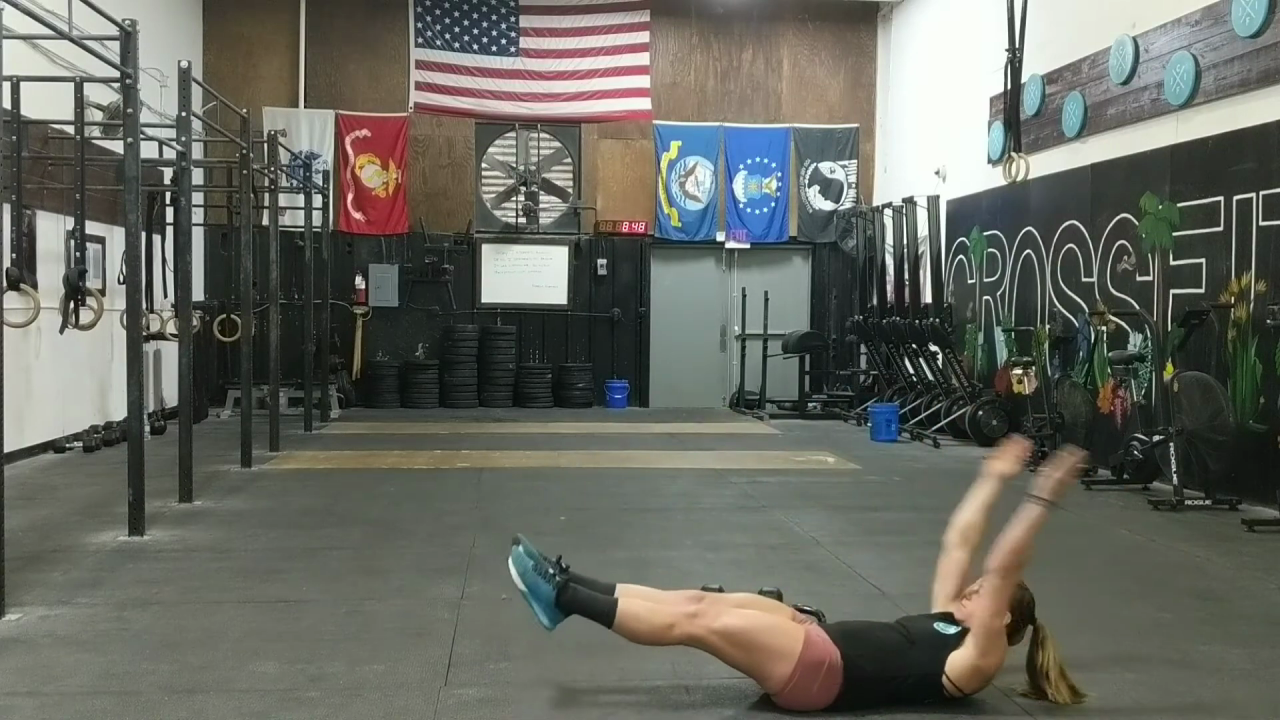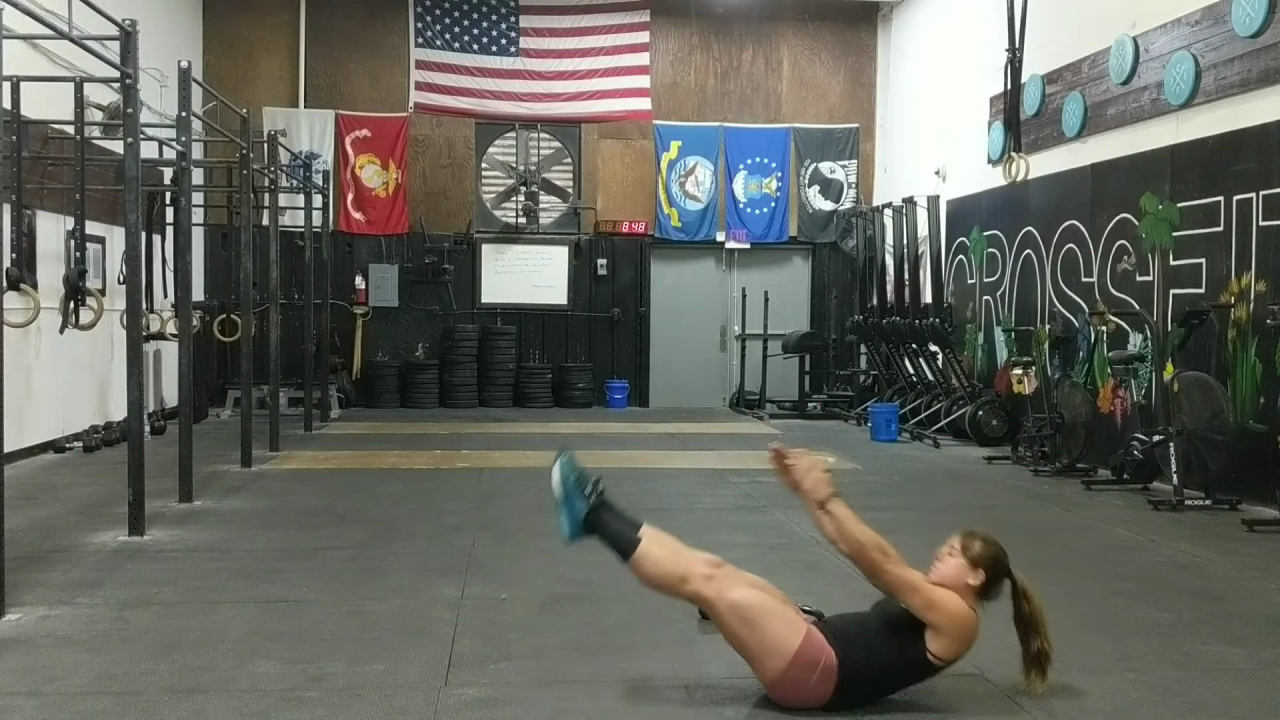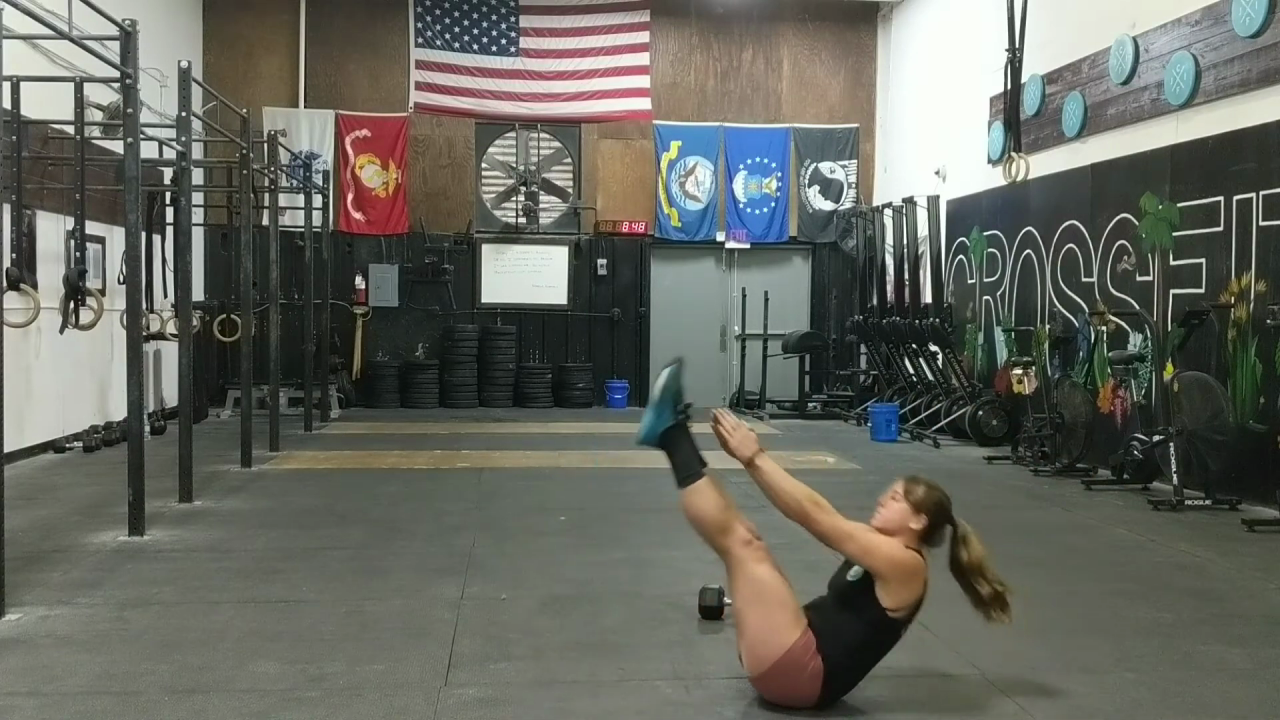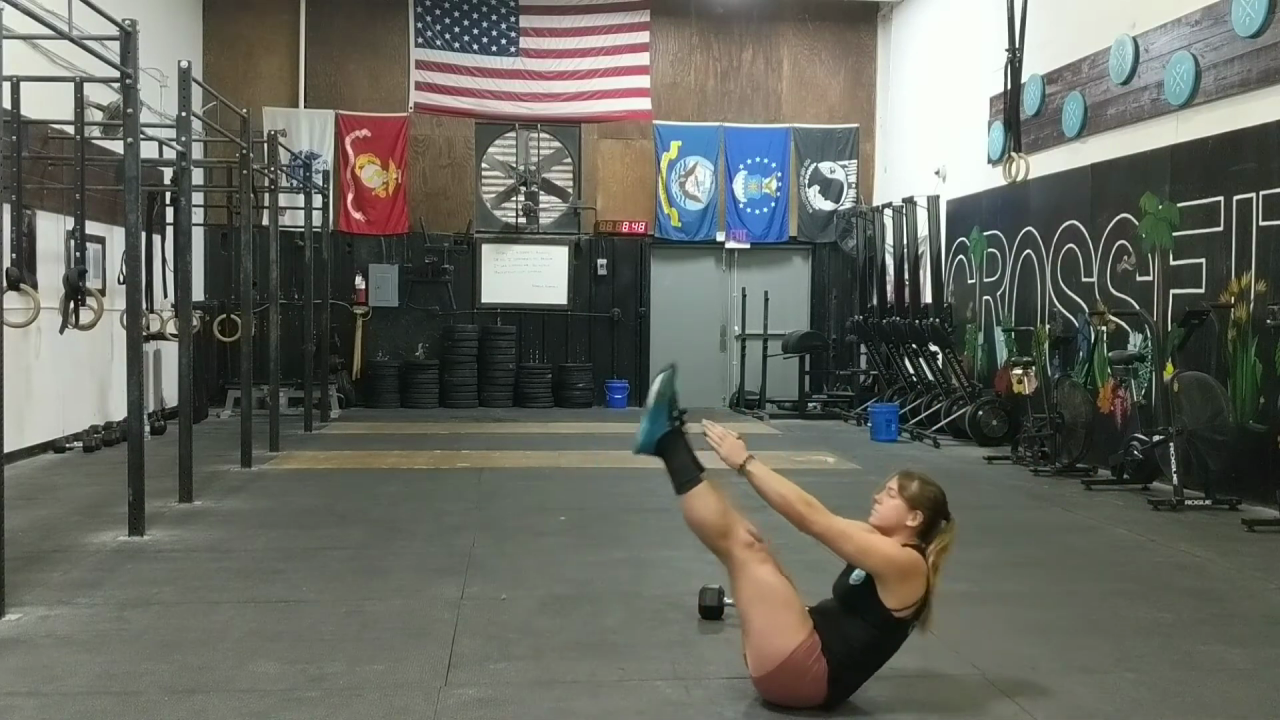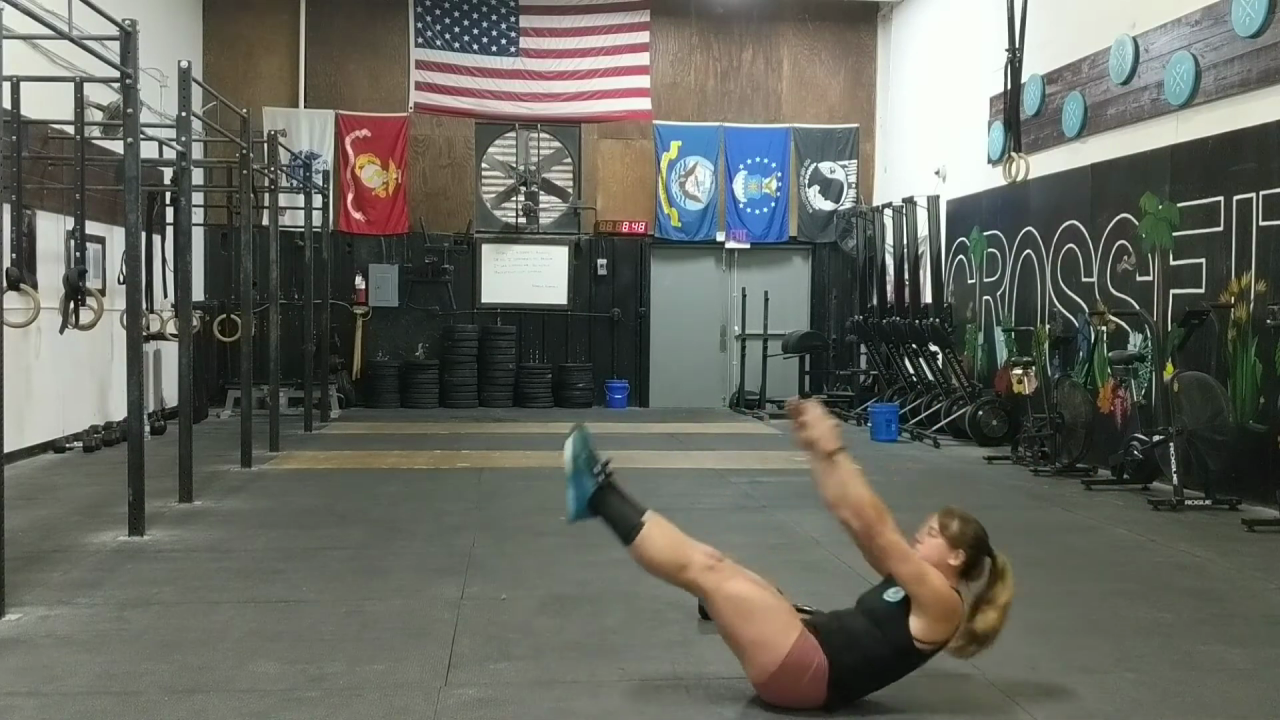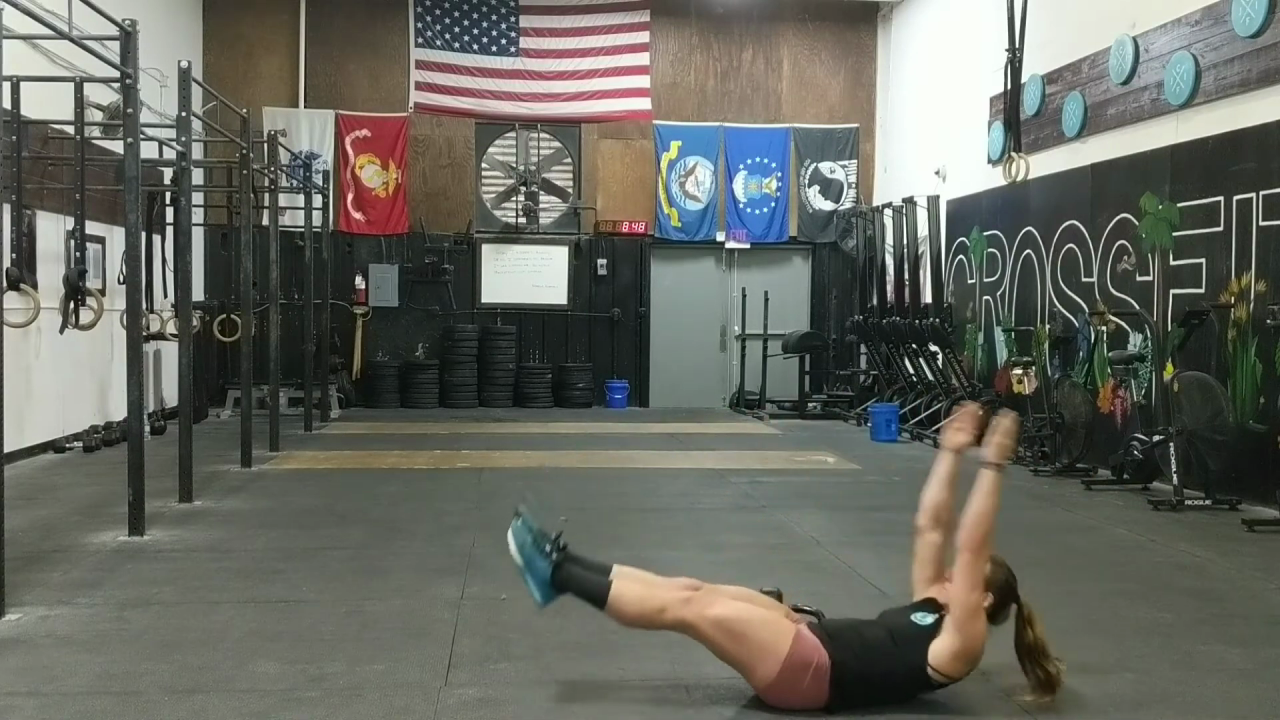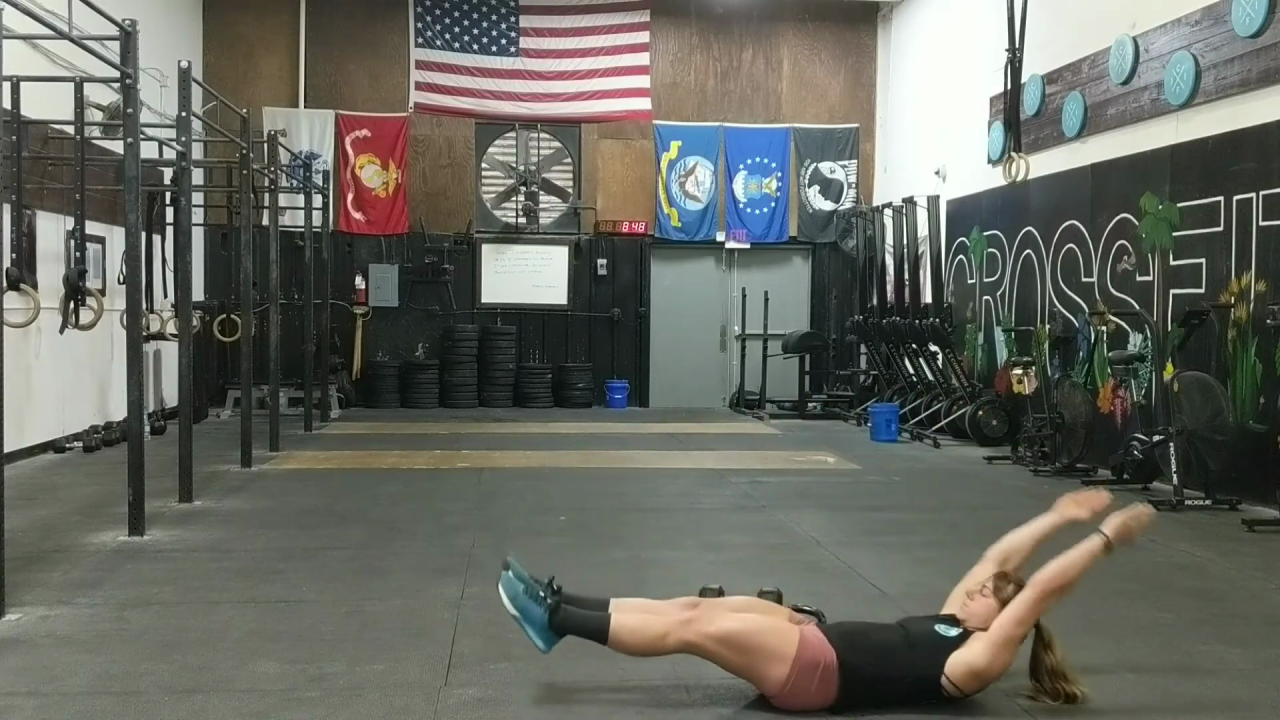
dt=0.2s
person 1, frame 1
left shoulder: (977, 662)
right shoulder: (944, 622)
left elbow: (1002, 577)
right elbow: (957, 546)
left wrist: (1039, 502)
right wrist: (993, 478)
left hip: (817, 674)
right hip: (811, 641)
left knee: (689, 618)
right knee: (694, 602)
left ankle: (564, 595)
right ankle: (566, 585)
person 1, frame 2
left shoulder: (956, 619)
right shoulder: (927, 601)
left elbow: (878, 561)
right elbow: (855, 549)
left wrist: (827, 500)
right wrist: (807, 490)
left hip: (816, 673)
right hip: (817, 642)
left knee: (705, 582)
right knee: (711, 569)
left ankle: (596, 516)
right ankle: (596, 513)
person 1, frame 3
left shoulder: (901, 563)
right shoulder: (881, 550)
left elbow: (818, 516)
right elbow: (823, 518)
left wrist: (753, 458)
right wrist: (753, 458)
left hip: (798, 674)
right hip: (790, 665)
left knee: (742, 544)
right knee: (741, 540)
left ankle: (674, 433)
person 1, frame 4
left shoulder: (902, 564)
right shoulder: (881, 549)
left elbow: (813, 517)
right elbow: (813, 517)
left wrist: (744, 462)
right wrist: (744, 460)
left hip: (801, 675)
right hip: (791, 662)
left knee: (743, 546)
right knee: (741, 541)
left ankle: (669, 439)
right ankle: (669, 442)
person 1, frame 5
left shoulder: (941, 602)
right shoulder: (911, 578)
left elbow: (875, 527)
right elbow: (850, 516)
left wrist: (835, 451)
right wrist: (817, 452)
left hip: (806, 675)
right hip: (805, 654)
left knee: (705, 569)
right knee: (709, 562)
left ankle: (601, 494)
right ankle: (601, 494)
person 1, frame 6
left shoulder: (963, 643)
right shoulder: (937, 605)
left elbow: (972, 547)
right elbow: (932, 527)
left wrist: (992, 466)
right wrist: (952, 451)
left hip: (811, 675)
right hip: (808, 644)
left knee: (683, 606)
right knee: (690, 590)
left ankle: (559, 573)
right ankle: (561, 565)
person 1, frame 7
left shoulder: (978, 661)
right shoulder: (955, 624)
left elbow: (1036, 593)
right elbow: (999, 558)
left wrist: (1105, 537)
right wrist: (1061, 515)
left hip: (819, 671)
right hip: (820, 642)
left knee: (689, 626)
right knee: (694, 608)
left ankle: (559, 617)
right ankle: (561, 607)
